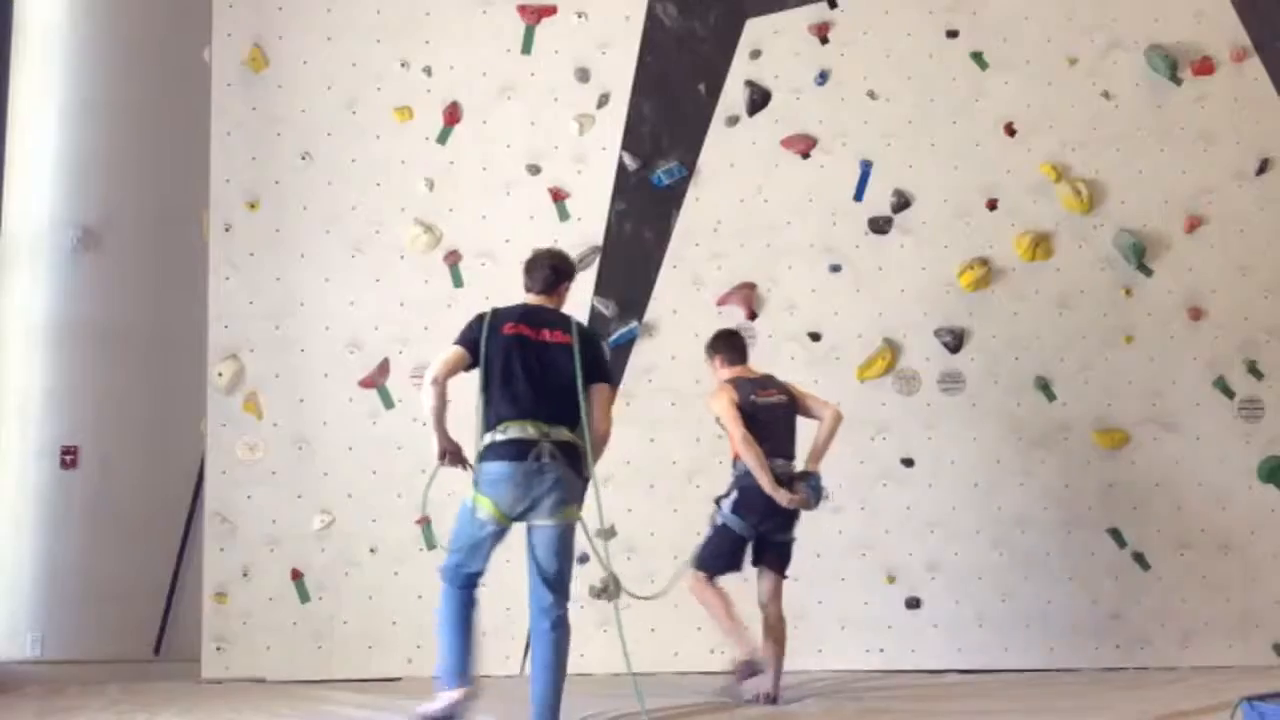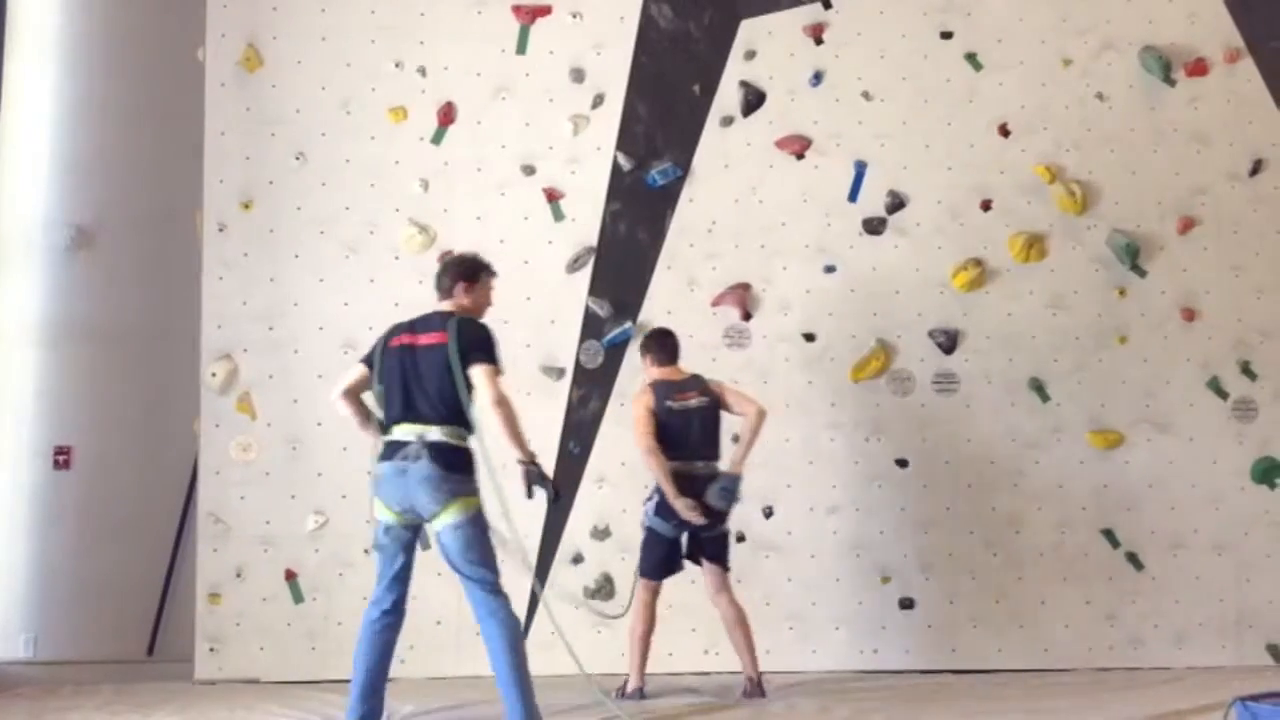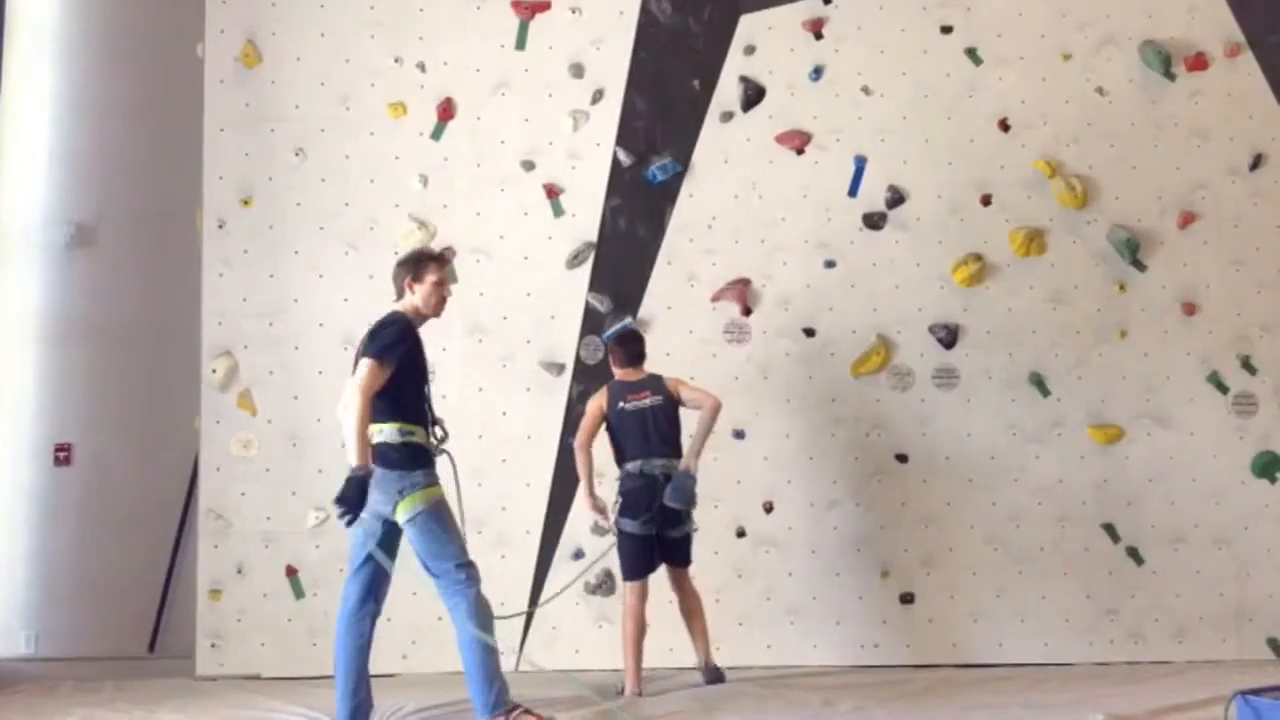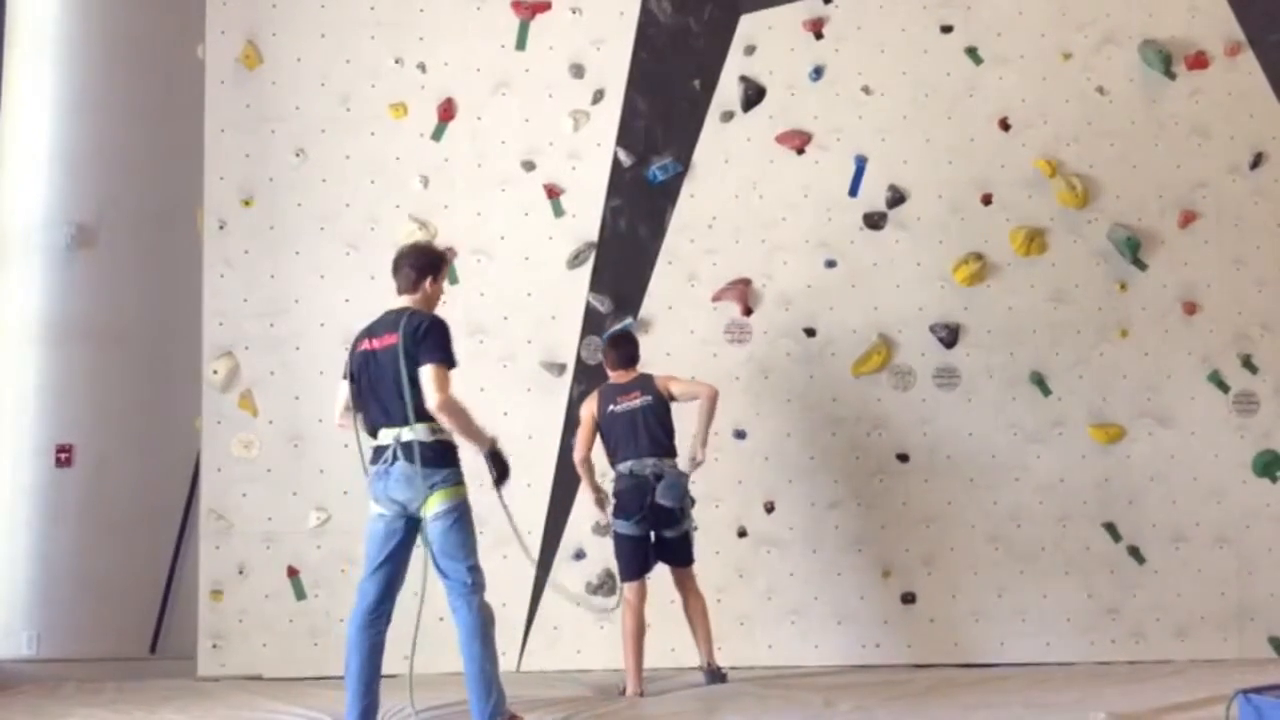
dt=0.5s
person 1, frame 1
left shoulder: (492, 323)
right shoulder: (584, 338)
left elbow: (436, 377)
right elbow: (601, 424)
left wrist: (441, 437)
right wrist: (578, 474)
left hip: (503, 466)
right hip: (563, 472)
left knee: (458, 576)
right knee: (551, 604)
person 1, frame 2
left shoulder: (396, 335)
right shoulder: (470, 332)
left elbow: (343, 393)
right elbow: (492, 398)
right wrist: (526, 456)
left hip: (391, 472)
right hip: (442, 473)
left knee: (386, 600)
right knee: (489, 595)
person 1, frame 3
left shoulder: (383, 332)
right shoulder: (398, 329)
left elbow: (353, 401)
right elbow: (357, 395)
right wrist: (358, 470)
left hip: (375, 476)
right hip: (403, 471)
left knee: (361, 598)
right knee: (459, 582)
person 1, frame 4
left shoulder: (365, 337)
right shoulder: (427, 326)
left elbow: (343, 414)
right elbow: (439, 400)
right wrist: (488, 445)
left hip: (383, 471)
right hip: (430, 469)
left knee: (373, 595)
right knee: (465, 590)
person 2, frame 1
left shoulder: (724, 392)
right shoulder: (780, 387)
left elbow: (742, 438)
right elbow: (832, 413)
left wrist: (772, 491)
right wrist: (811, 465)
left hip: (750, 493)
right hip: (787, 496)
left knee: (701, 579)
right knee: (770, 597)
left ankle: (750, 654)
right ankle: (769, 687)
person 2, frame 2
left shoulder: (647, 395)
right shoulder: (709, 387)
left elbow: (648, 448)
right elbow: (756, 412)
left wrist: (674, 498)
right wrist: (736, 465)
left hip: (674, 495)
right hip: (711, 493)
left knee: (646, 591)
right knee: (721, 590)
left ankle: (635, 683)
right ankle: (752, 674)
person 2, frame 3
left shoulder: (604, 397)
right shoulder: (667, 385)
left elbow: (582, 443)
right elbow: (712, 403)
left wrist: (589, 494)
right wrist: (692, 456)
left hip: (635, 492)
right hip: (673, 488)
left knee: (634, 593)
right knee: (681, 579)
left ankle: (632, 684)
right ankle: (706, 663)
person 2, frame 4
left shoulder: (594, 401)
right shoulder: (658, 383)
left elbow: (581, 457)
right elbow: (709, 392)
left wrist: (595, 491)
right wrist: (700, 444)
left hip: (629, 493)
right hip: (668, 488)
left knee: (633, 593)
right knee: (686, 580)
left ankle: (633, 684)
right ankle: (710, 665)
